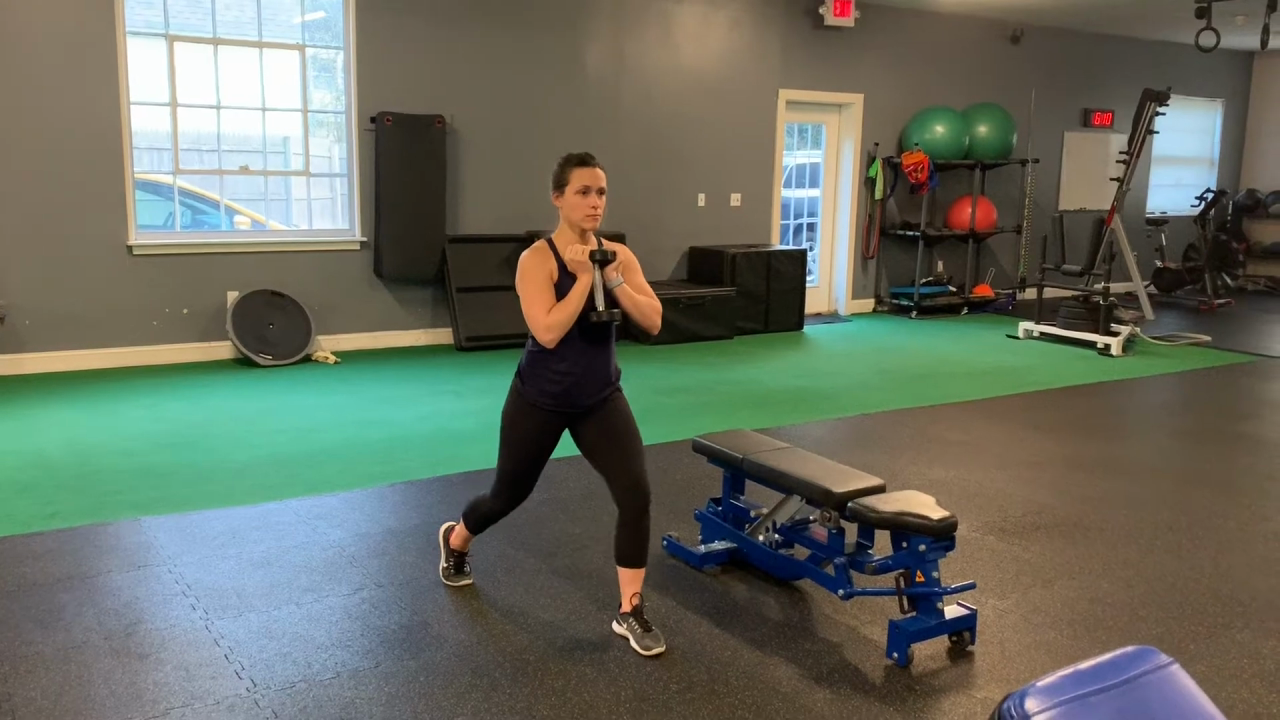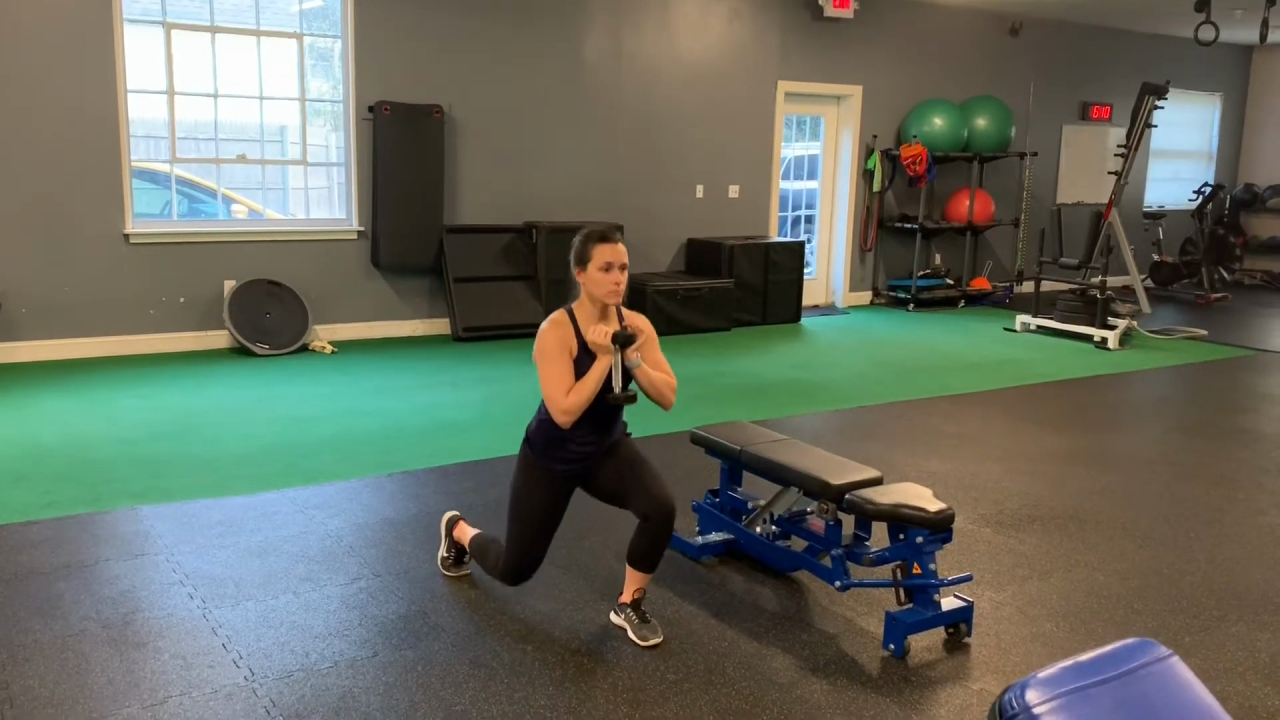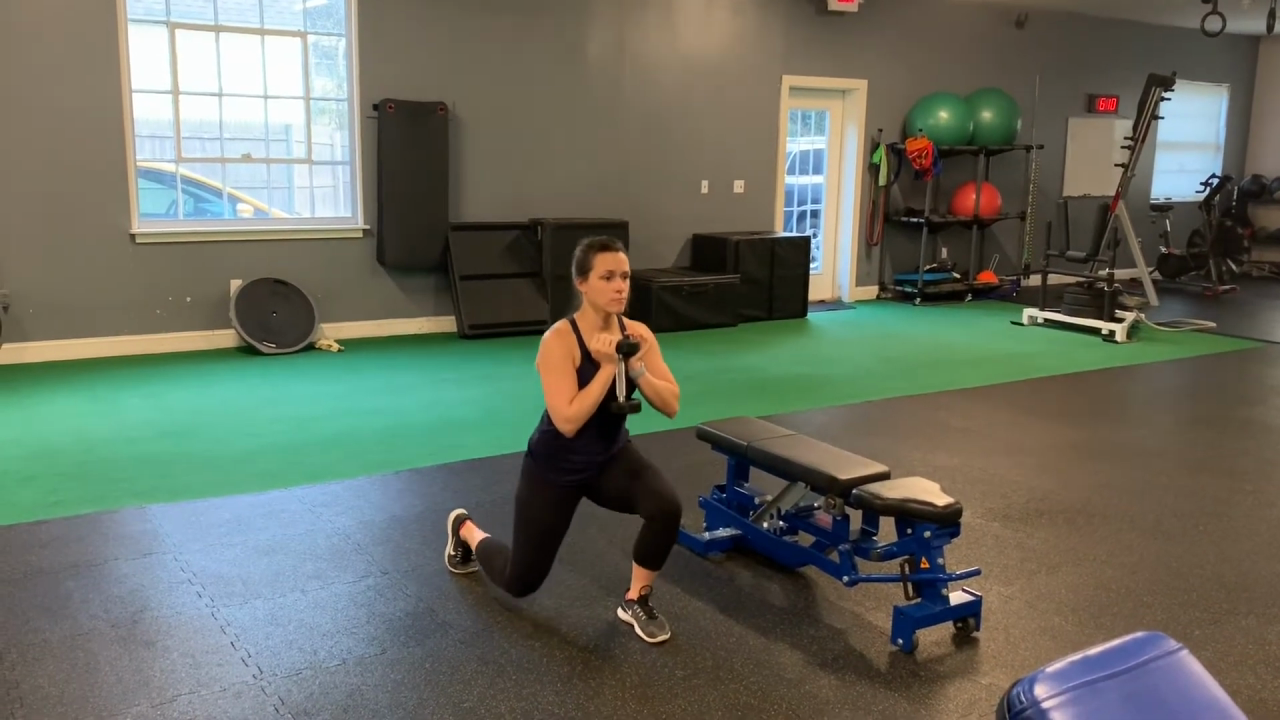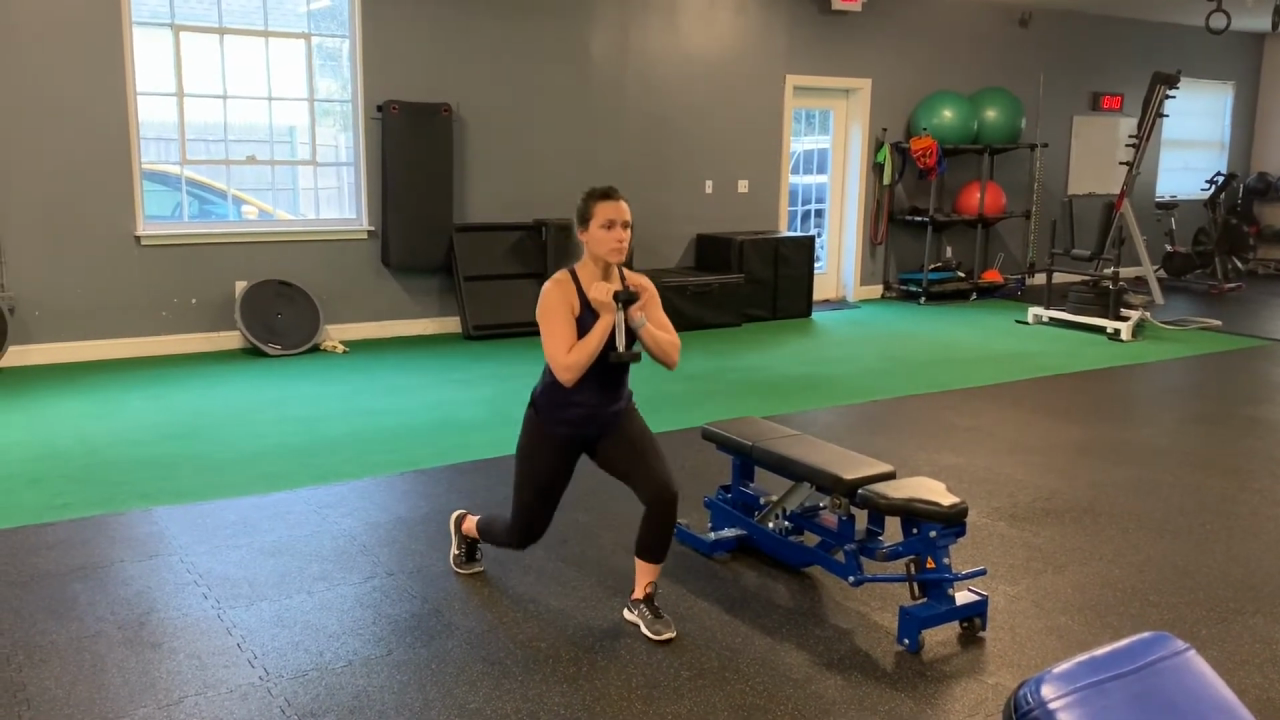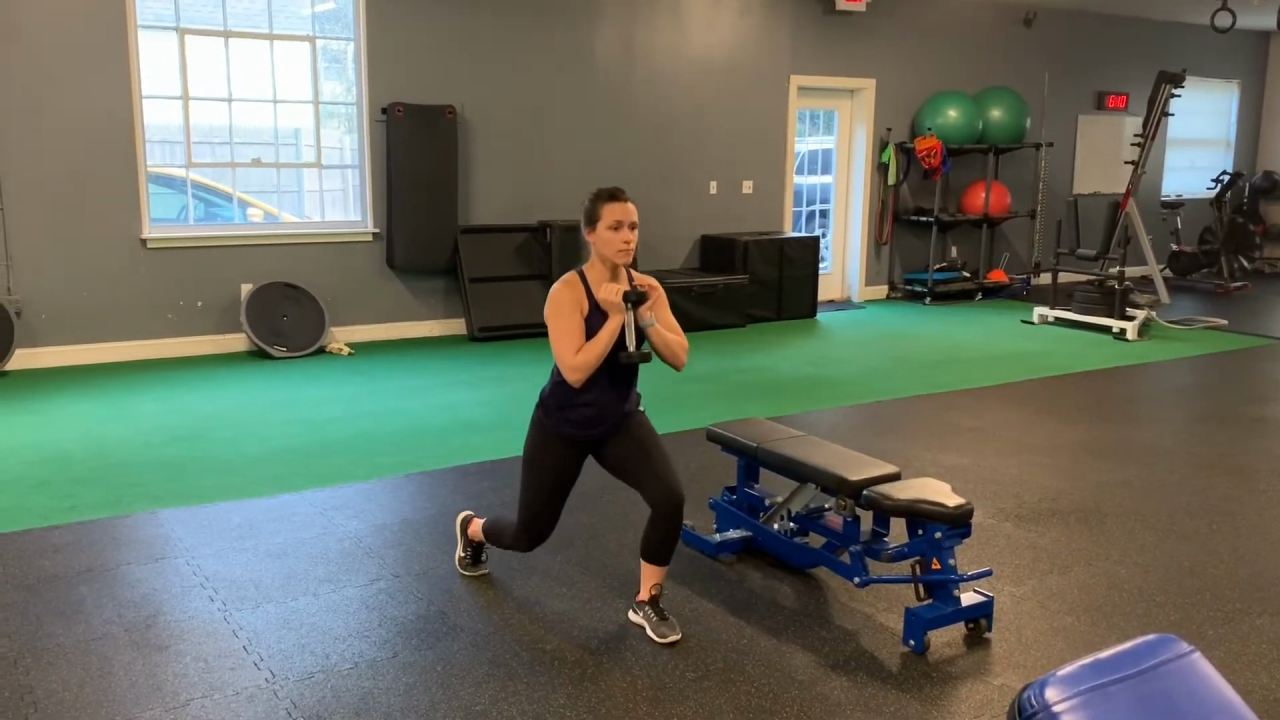
dt=1s
person 1, frame 1
left shoulder: (619, 254)
right shoulder: (537, 258)
left elbow: (653, 322)
right elbow: (547, 332)
left wrist: (613, 278)
right wrist: (584, 277)
left hip: (601, 398)
right hip: (540, 399)
left knee: (636, 494)
right knee: (508, 494)
left ankle: (630, 612)
right ankle: (455, 540)
person 1, frame 2
left shoulder: (637, 325)
right shoulder: (556, 331)
left elbow: (668, 397)
right elbow: (564, 413)
left wrist: (632, 359)
right wrist: (604, 357)
left hip: (607, 449)
right hip: (550, 459)
left knee: (660, 508)
right knee: (515, 570)
left ankle: (629, 604)
right ankle: (458, 530)
person 1, frame 3
left shoulder: (638, 334)
right shoulder: (559, 341)
left elbow: (671, 404)
right elbow: (567, 421)
left wrist: (636, 368)
right wrist: (607, 366)
left hip: (611, 457)
right hip: (555, 467)
left knee: (666, 508)
right knee: (521, 582)
left ankle: (636, 601)
right ankle: (465, 528)
person 1, frame 4
left shoulder: (640, 286)
right shoulder: (559, 290)
left elbow: (672, 356)
right elbow: (567, 371)
left wrist: (635, 317)
right wrist: (606, 316)
left hip: (614, 417)
right hip: (555, 422)
left knee: (664, 494)
right knee: (525, 530)
left ankle: (642, 600)
right ankle: (466, 526)
person 1, frame 5
left shoulder: (647, 287)
right shoulder: (568, 291)
left elbow: (679, 358)
right elbow: (575, 371)
left wrist: (645, 317)
right wrist: (616, 316)
left hip: (621, 419)
right hip: (562, 425)
left knee: (670, 497)
right knee: (531, 533)
left ankle: (646, 602)
right ankle: (471, 528)
